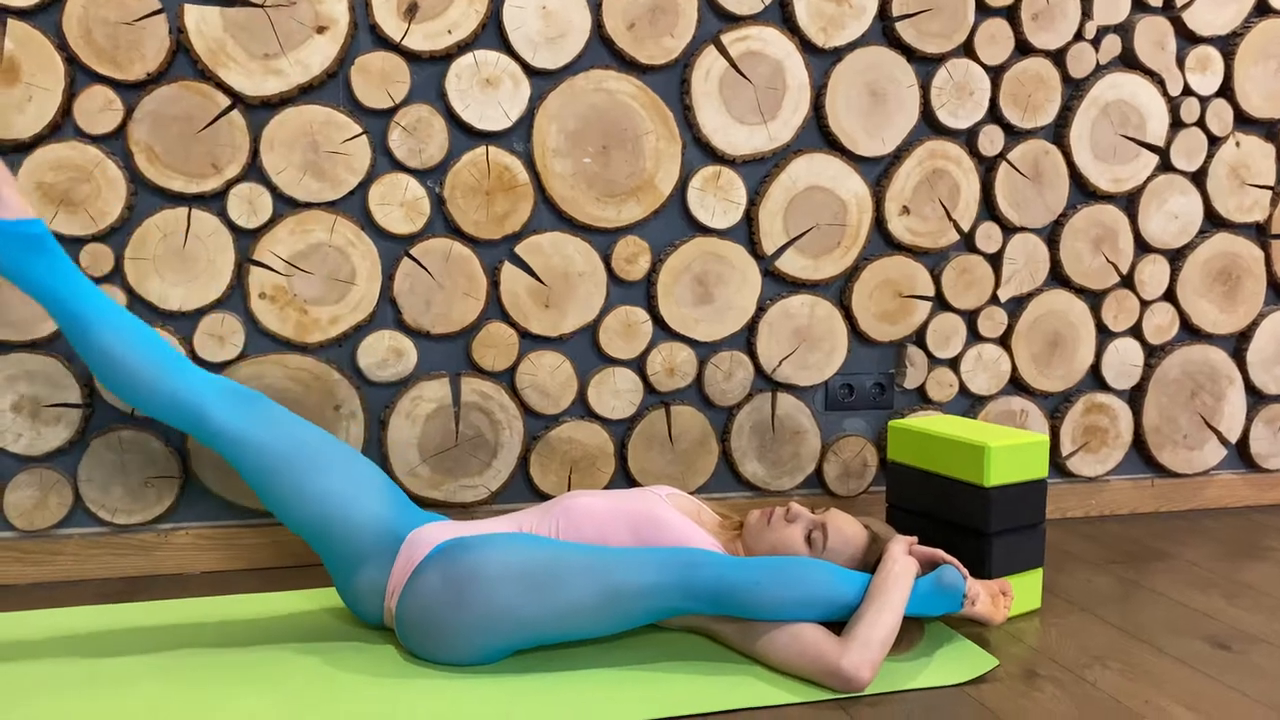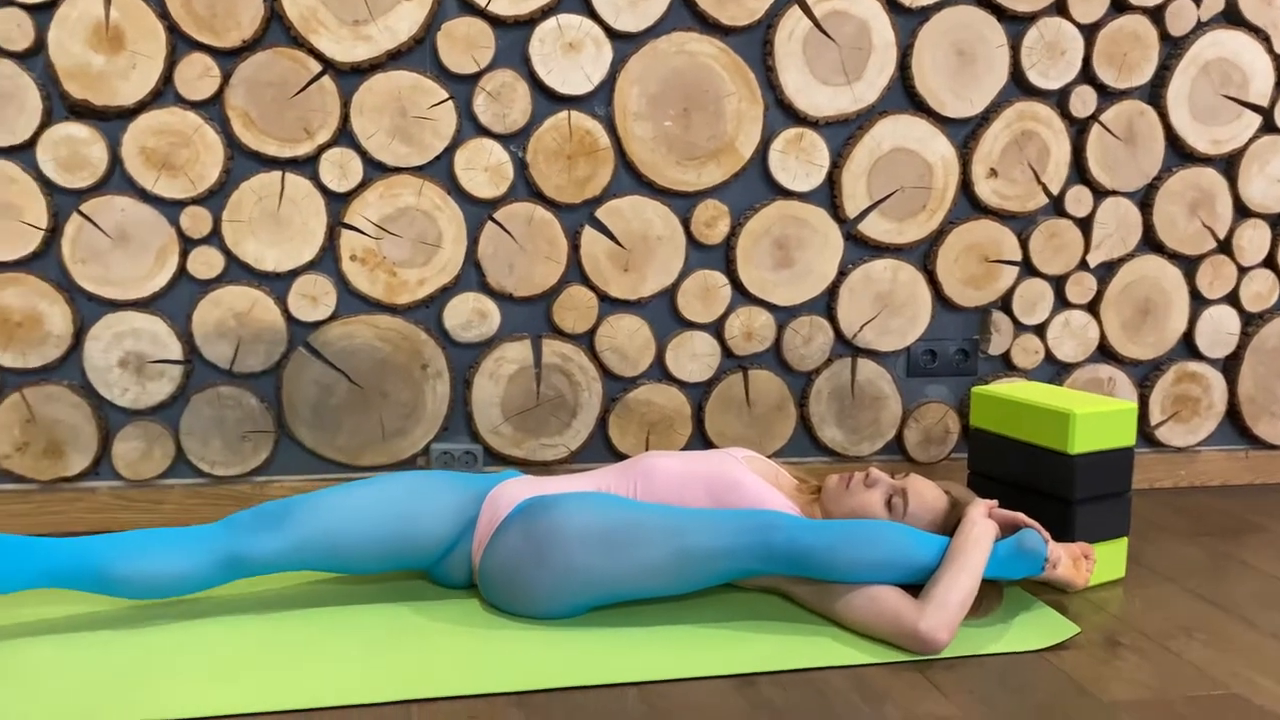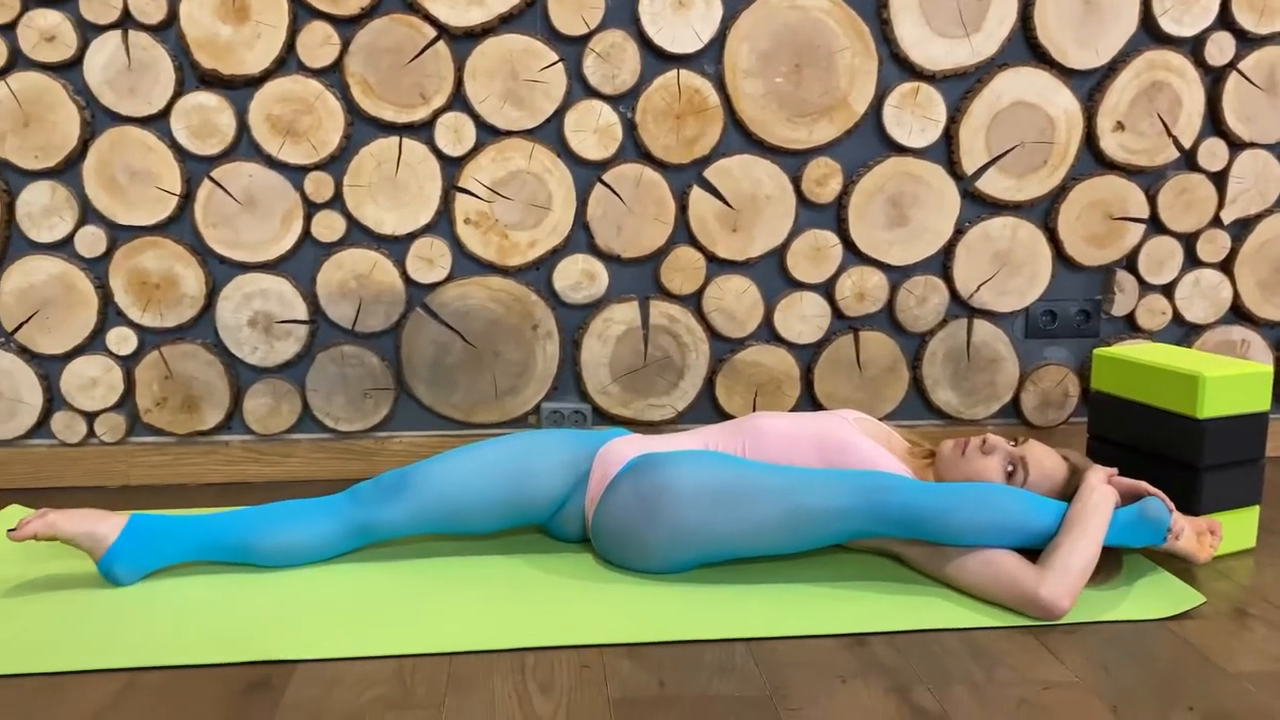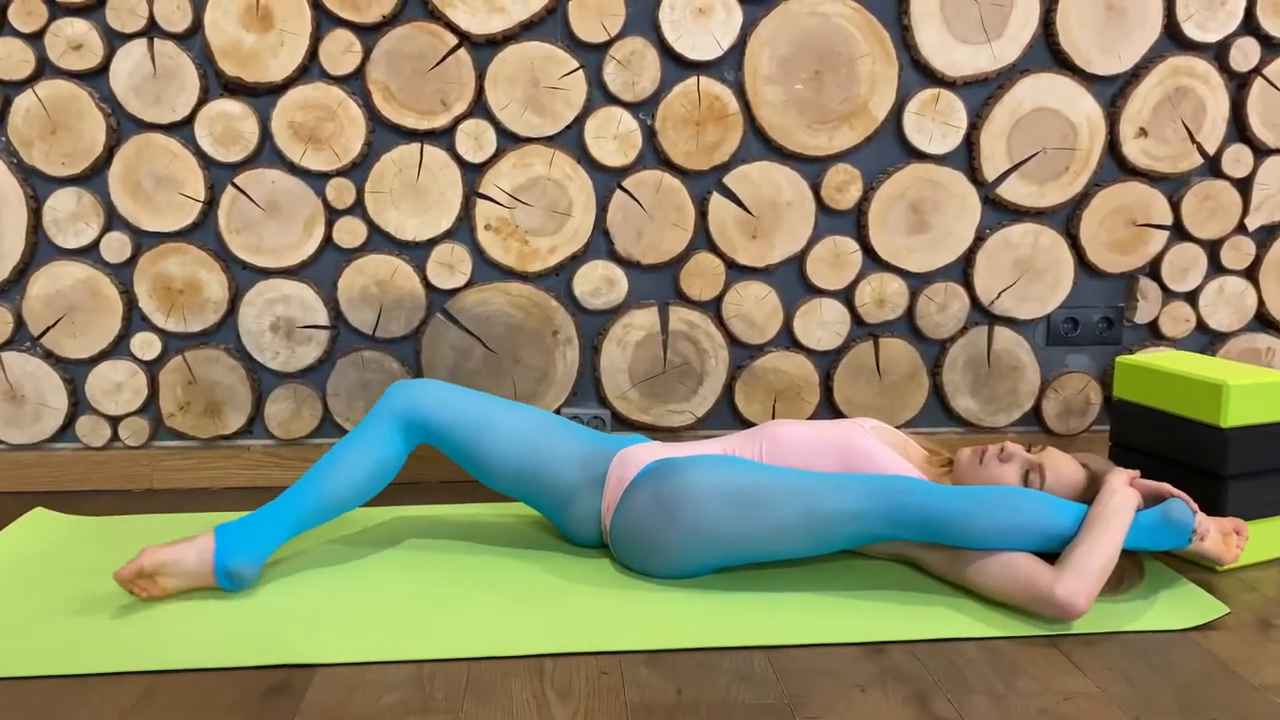
dt=1s
person 1, frame 1
left shoulder: (731, 600)
right shoulder: (702, 525)
left elbow: (854, 668)
left wrist: (904, 580)
left hip: (455, 603)
right hip: (413, 558)
person 1, frame 2
left shoulder: (810, 552)
right shoulder: (771, 476)
left elbow: (927, 628)
left wrist: (978, 539)
left hip: (539, 558)
right hip: (490, 502)
right knee: (247, 534)
person 1, frame 3
left shoulder: (926, 516)
right shoulder: (891, 438)
left elbow: (1047, 590)
left wrist: (1097, 503)
left hip: (651, 508)
right hip: (602, 462)
right knee: (374, 504)
right ankle: (141, 538)
person 1, frame 4
left shoulder: (950, 523)
right shoulder: (903, 447)
left elbow: (1064, 591)
left wrist: (1119, 504)
left hip: (667, 513)
right hip: (623, 467)
right knee: (413, 402)
right ankle: (243, 545)
